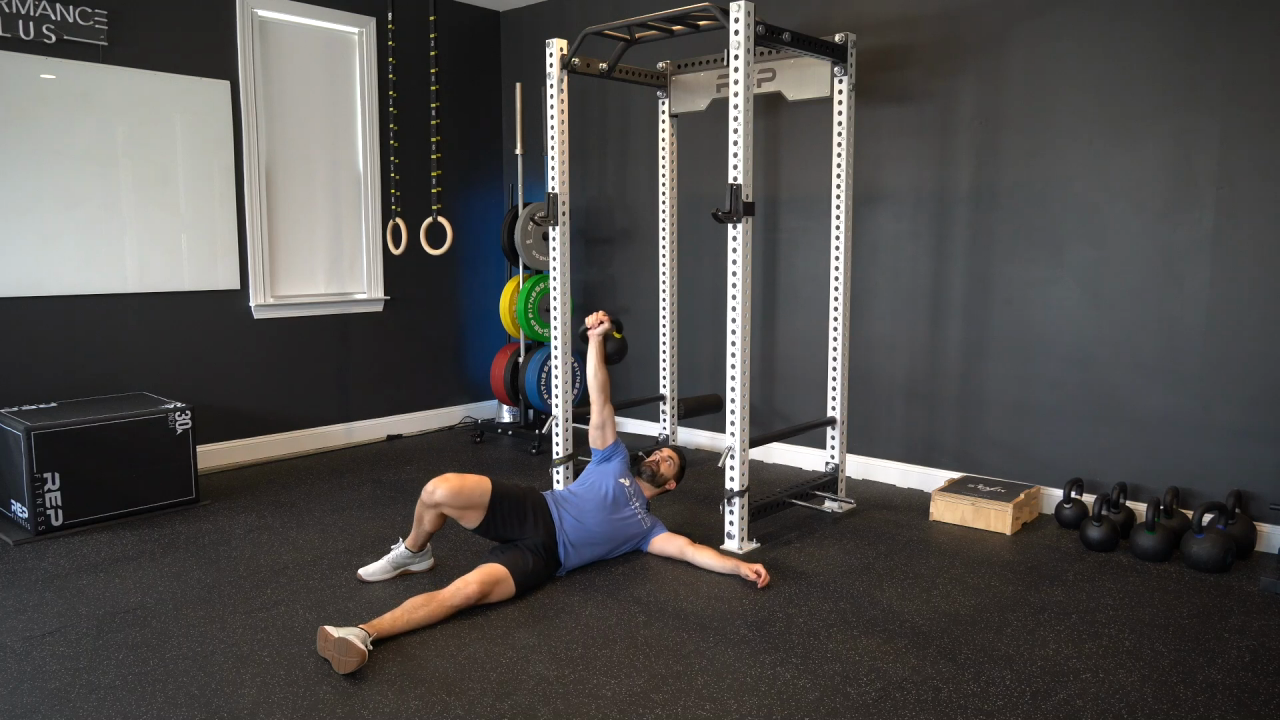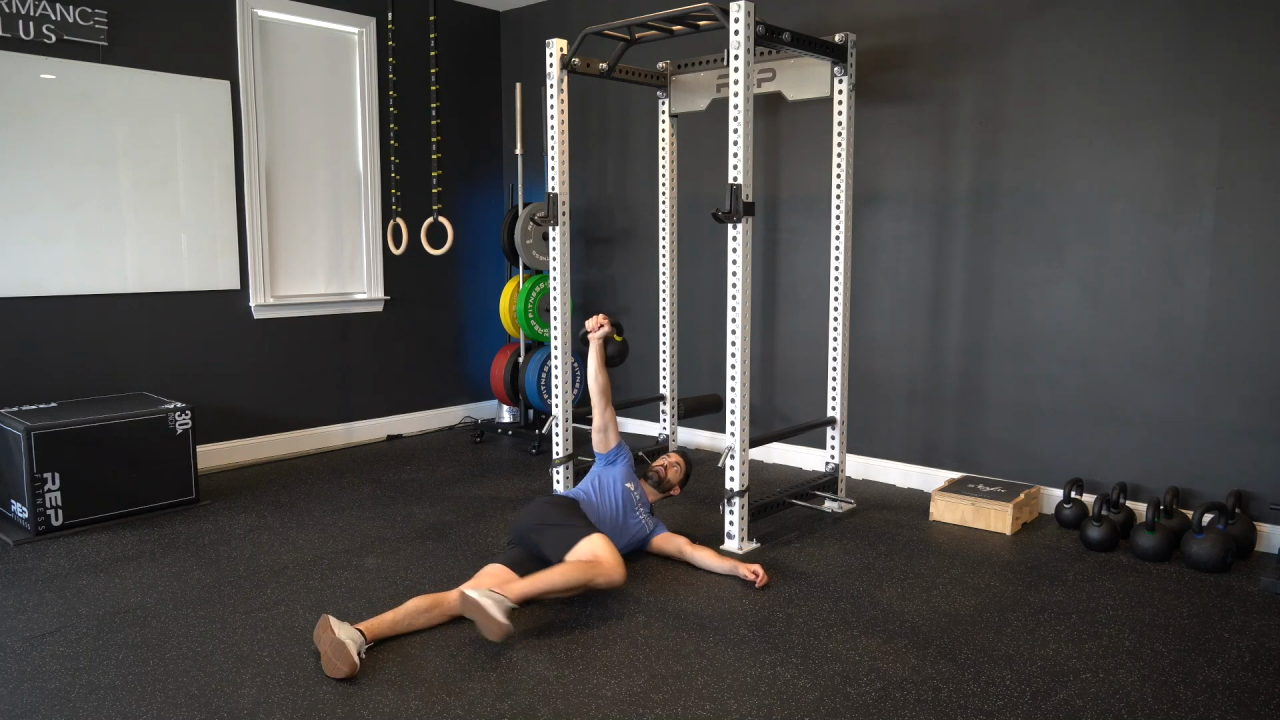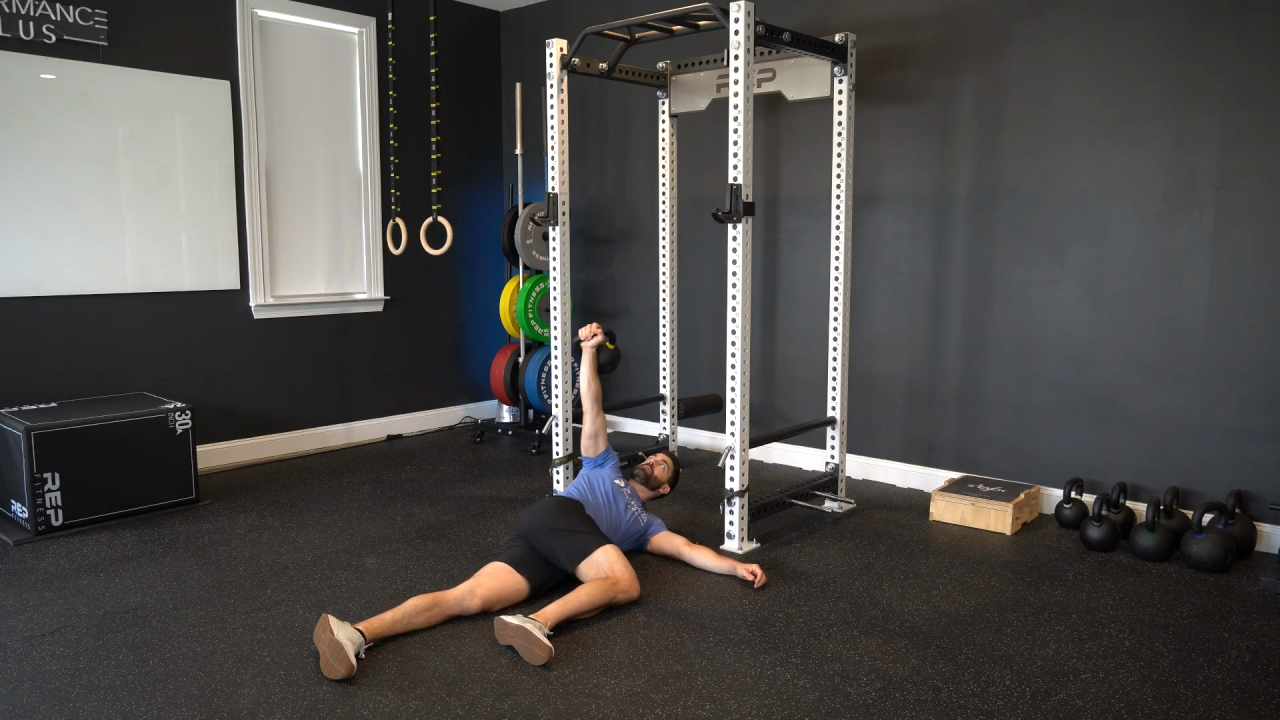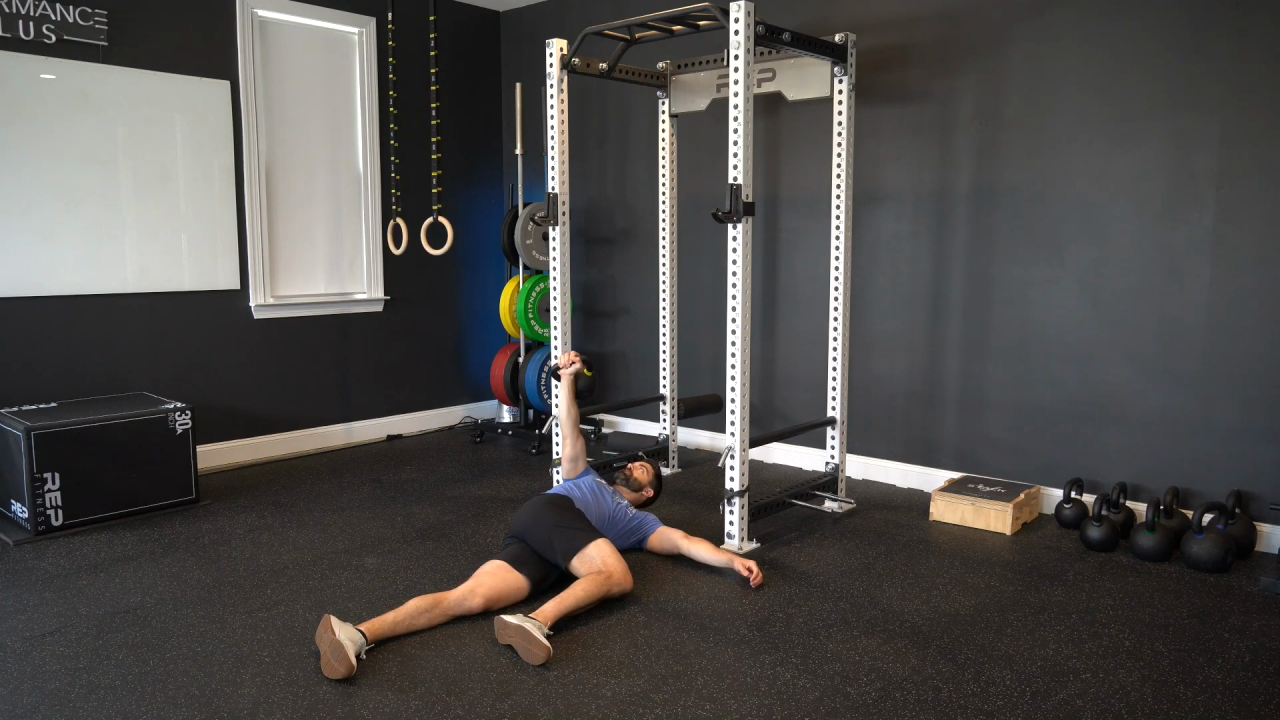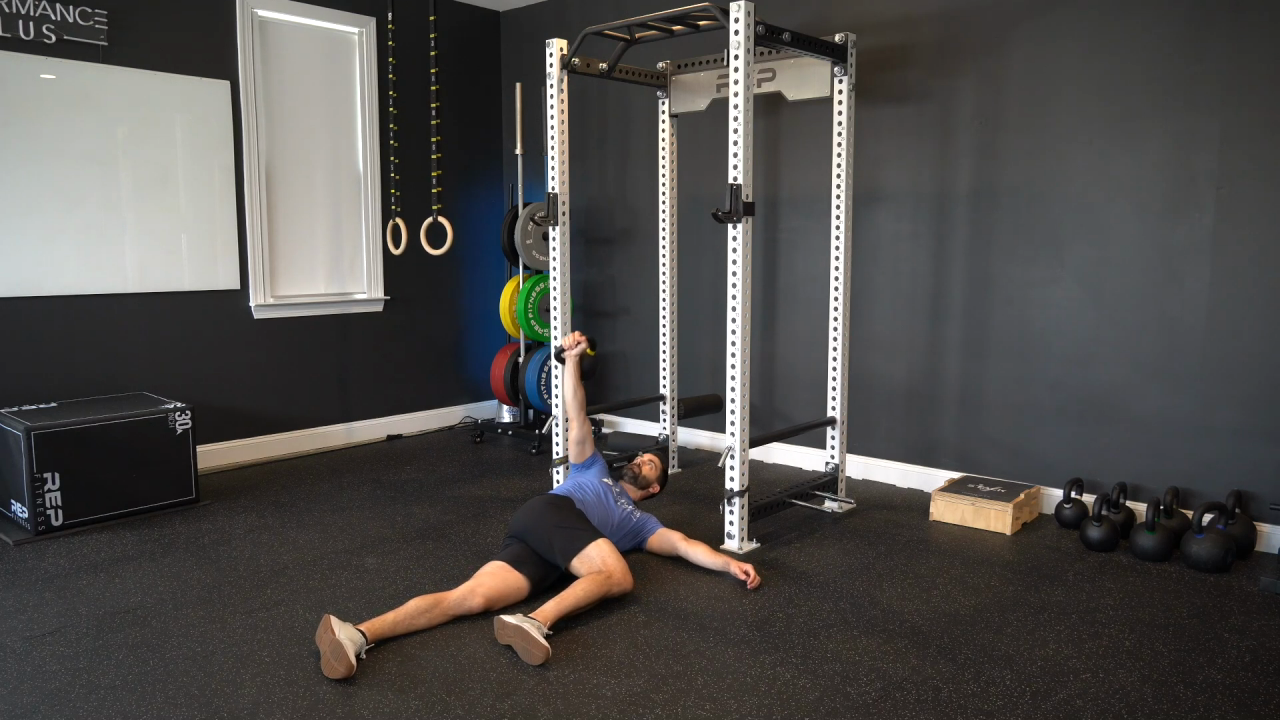
dt=1s
person 1, frame 1
left shoulder: (646, 526)
right shoulder: (615, 461)
left elbow: (690, 549)
right elbow: (600, 404)
left wrist: (742, 566)
right wrist: (595, 338)
left hip: (542, 554)
right hip: (531, 512)
left knee: (468, 591)
right knee: (441, 491)
left ankle: (364, 633)
right ankle: (413, 553)
person 1, frame 2
left shoulder: (649, 526)
right shoulder: (619, 462)
left elbow: (688, 550)
right elbow: (601, 405)
left wrist: (739, 567)
right wrist: (596, 341)
left hip: (552, 558)
right hip: (553, 515)
left knee: (466, 598)
person 1, frame 3
left shoulder: (647, 524)
right shoulder: (605, 465)
left elbow: (686, 550)
right elbow: (592, 412)
left wrist: (737, 567)
right wrist: (590, 351)
left hip: (556, 560)
right hip: (555, 516)
person 1, frame 4
left shoulder: (640, 522)
right shoulder: (586, 477)
left elbow: (684, 542)
right elbow: (571, 436)
left wrist: (735, 560)
right wrist: (568, 378)
left hip: (551, 556)
right hip: (547, 512)
person 1, frame 5
left shoulder: (641, 522)
right shoulder: (593, 469)
left elbow: (683, 545)
right elbow: (577, 423)
left wrist: (730, 563)
right wrist: (572, 360)
left hip: (552, 557)
right hip: (548, 513)
